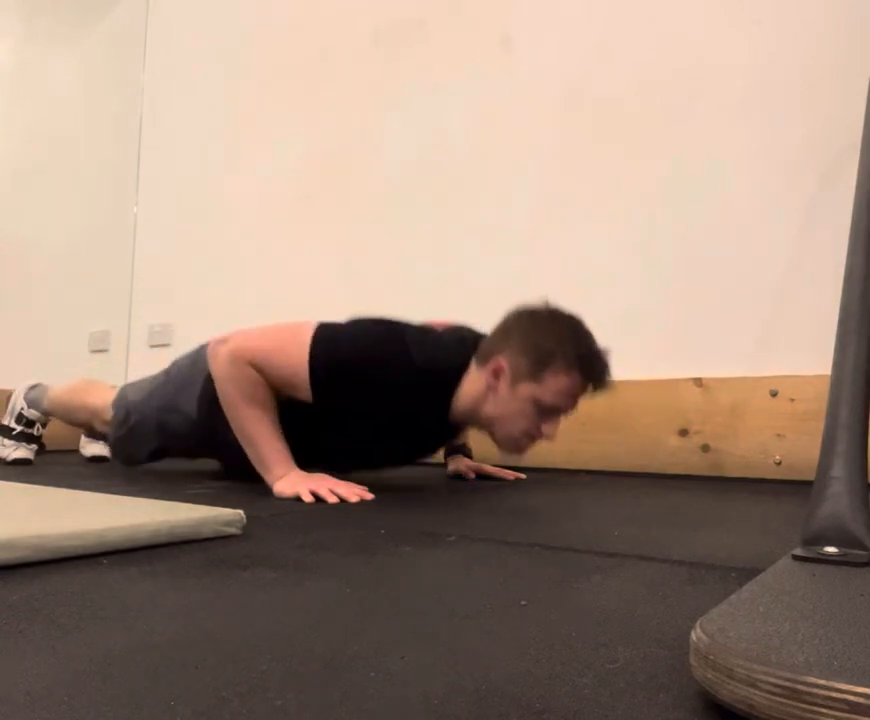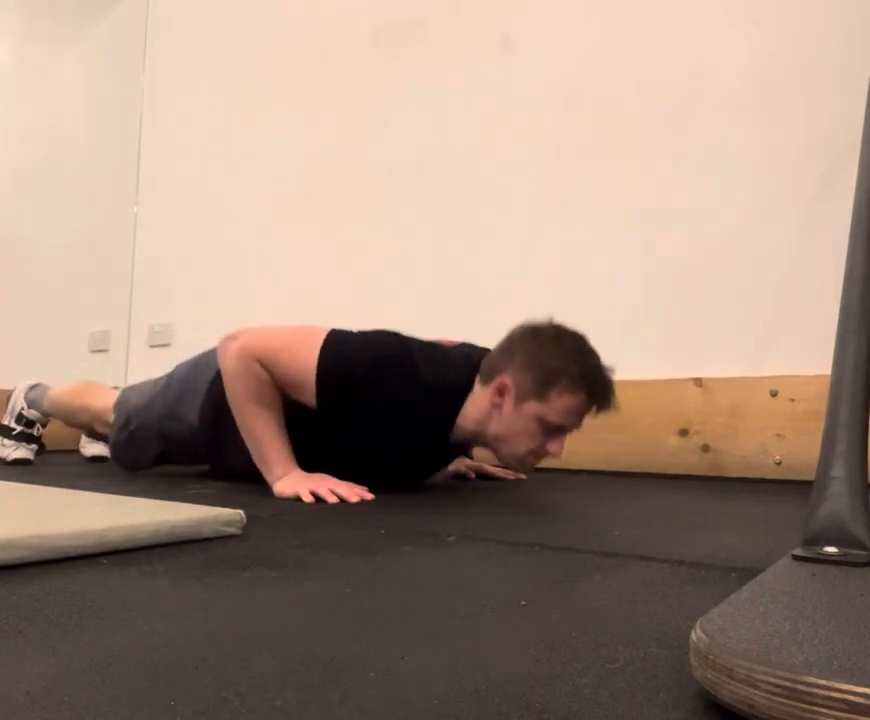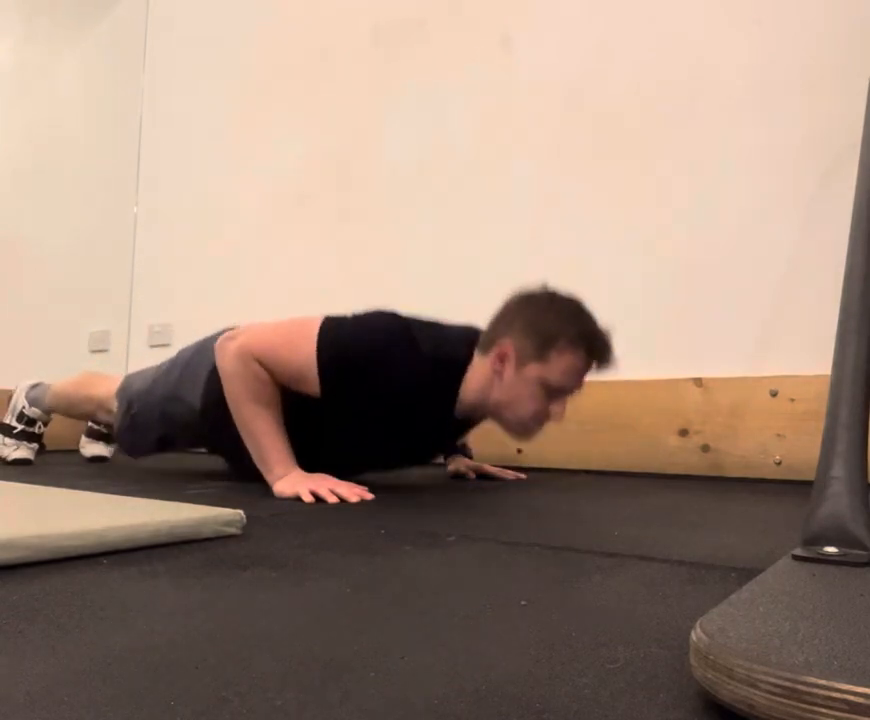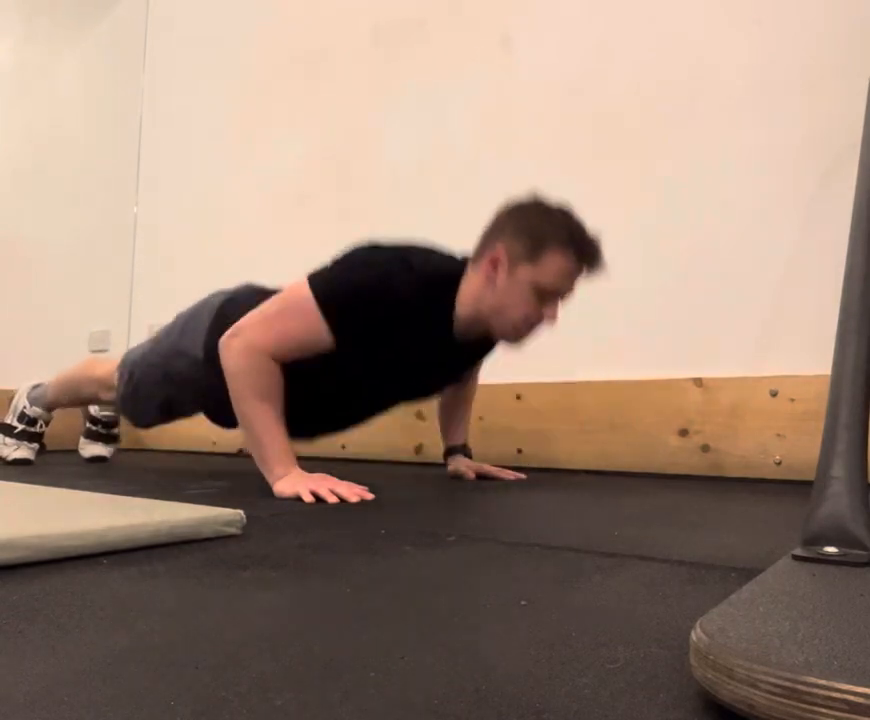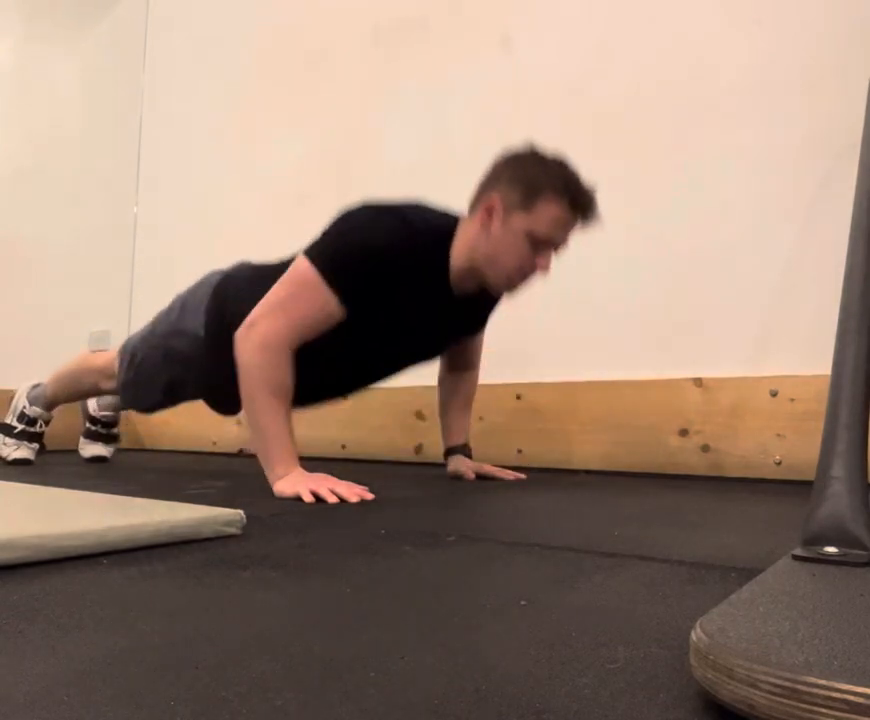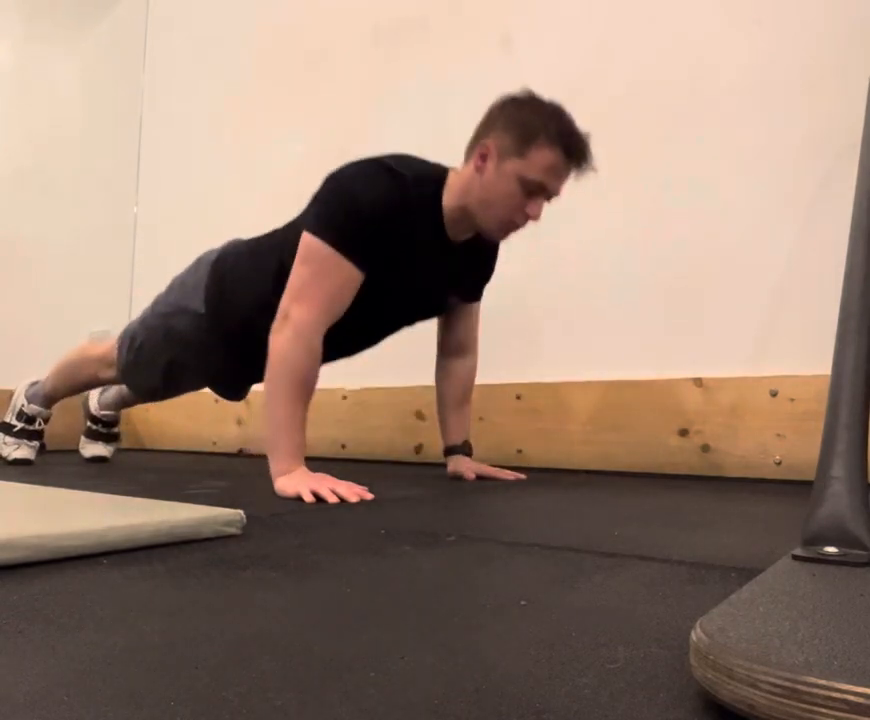
dt=0.1s
person 1, frame 1
left shoulder: (469, 360)
right shoulder: (387, 366)
right elbow: (227, 353)
left wrist: (457, 450)
right wrist: (283, 472)
left hip: (268, 391)
right hip: (214, 395)
right knee: (121, 420)
left ankle: (90, 416)
person 1, frame 2
left shoulder: (474, 378)
right shoulder: (394, 380)
right elbow: (241, 349)
left wrist: (460, 455)
right wrist: (284, 473)
left hip: (271, 397)
right hip: (216, 403)
right knee: (121, 421)
person 1, frame 3
left shoulder: (483, 369)
right shoulder: (394, 357)
right elbow: (239, 348)
left wrist: (457, 450)
right wrist: (285, 473)
left hip: (277, 394)
right hip: (221, 384)
right knee: (121, 412)
person 1, frame 4
left shoulder: (476, 312)
right shoulder: (389, 283)
left elbow: (458, 368)
right elbow: (243, 342)
left wrist: (457, 450)
right wrist: (283, 472)
left hip: (256, 361)
right hip: (219, 344)
right knee: (122, 386)
left ankle: (100, 419)
person 1, frame 5
left shoulder: (480, 282)
right shoulder: (382, 240)
left elbow: (460, 367)
right elbow: (260, 338)
left wrist: (458, 453)
right wrist: (285, 472)
left hip: (265, 345)
right hip: (219, 321)
left knee: (149, 400)
right knee: (124, 380)
left ankle: (102, 417)
person 1, frame 6
left shoulder: (479, 243)
right shoulder: (378, 195)
left elbow: (458, 347)
right elbow: (298, 327)
left wrist: (458, 450)
right wrist: (288, 468)
left hip: (258, 335)
right hip: (218, 298)
left knee: (152, 388)
right knee: (125, 363)
left ankle: (106, 409)
